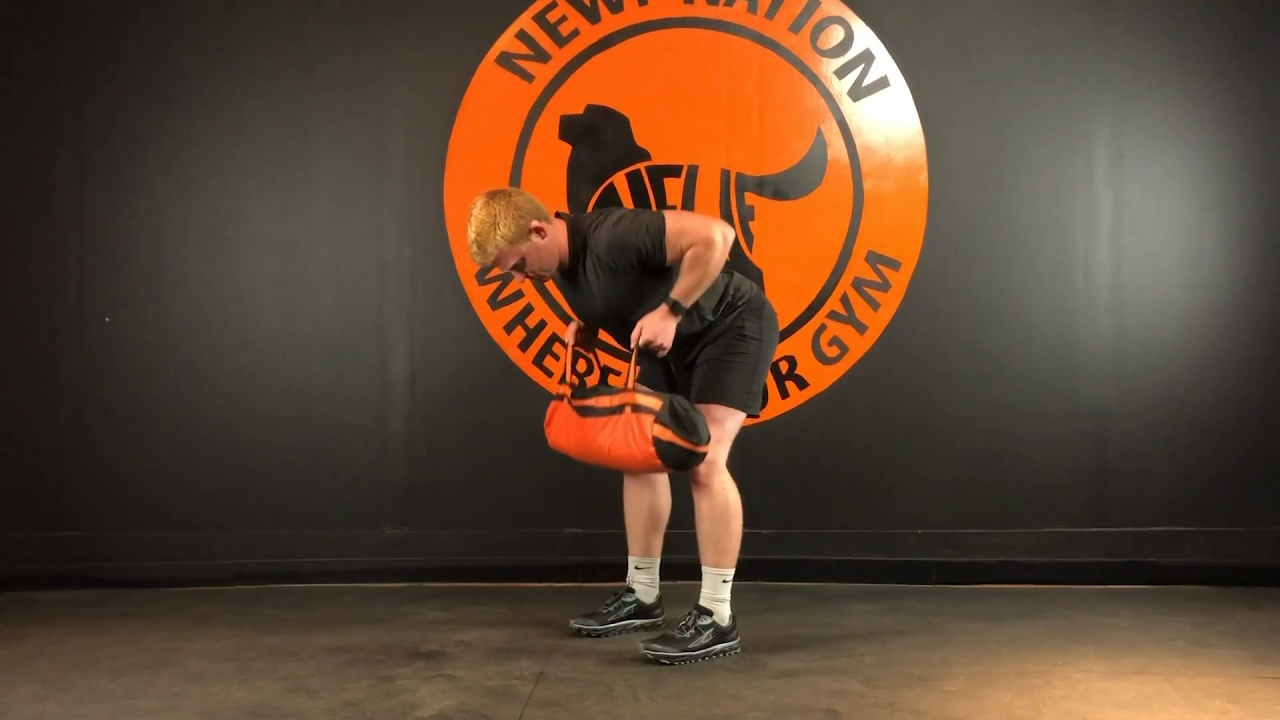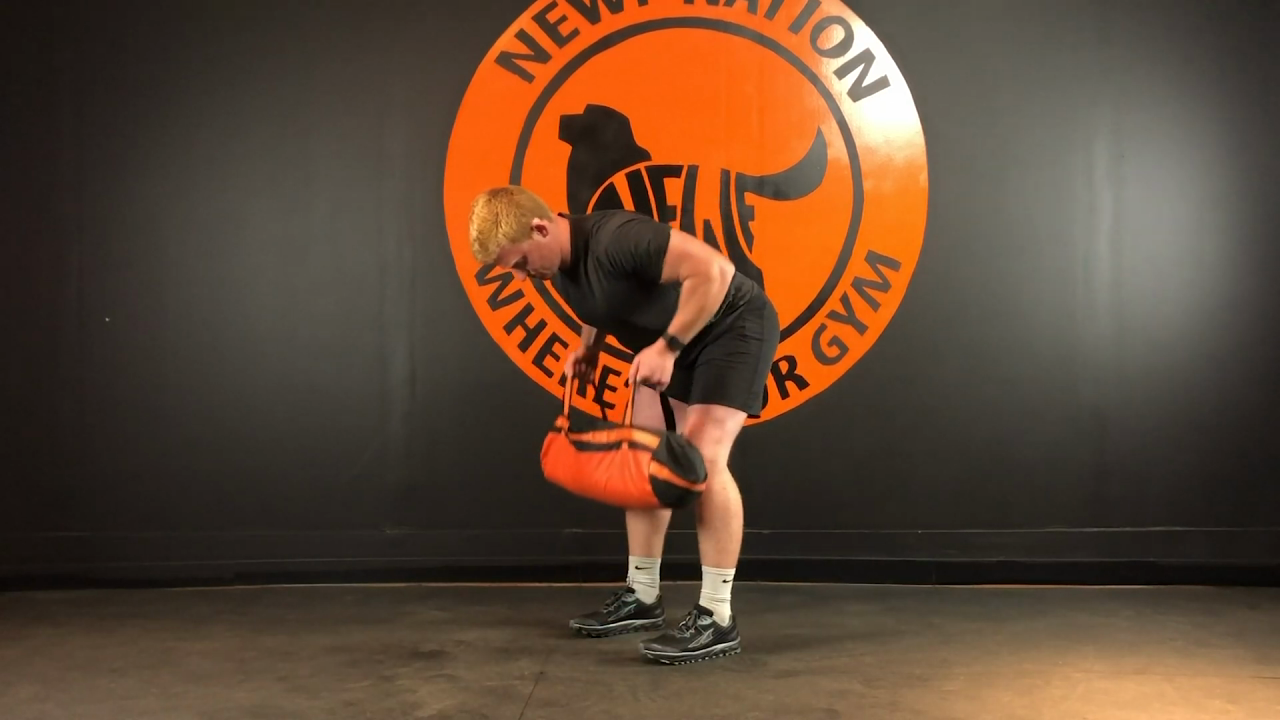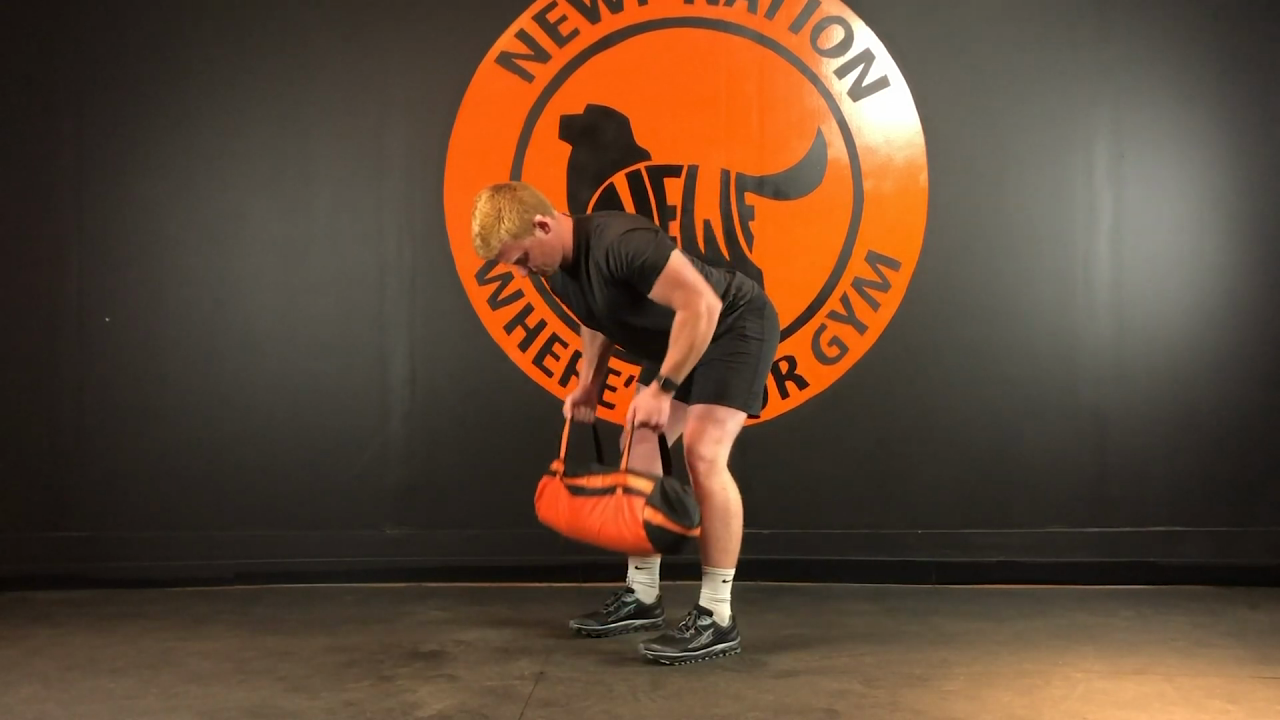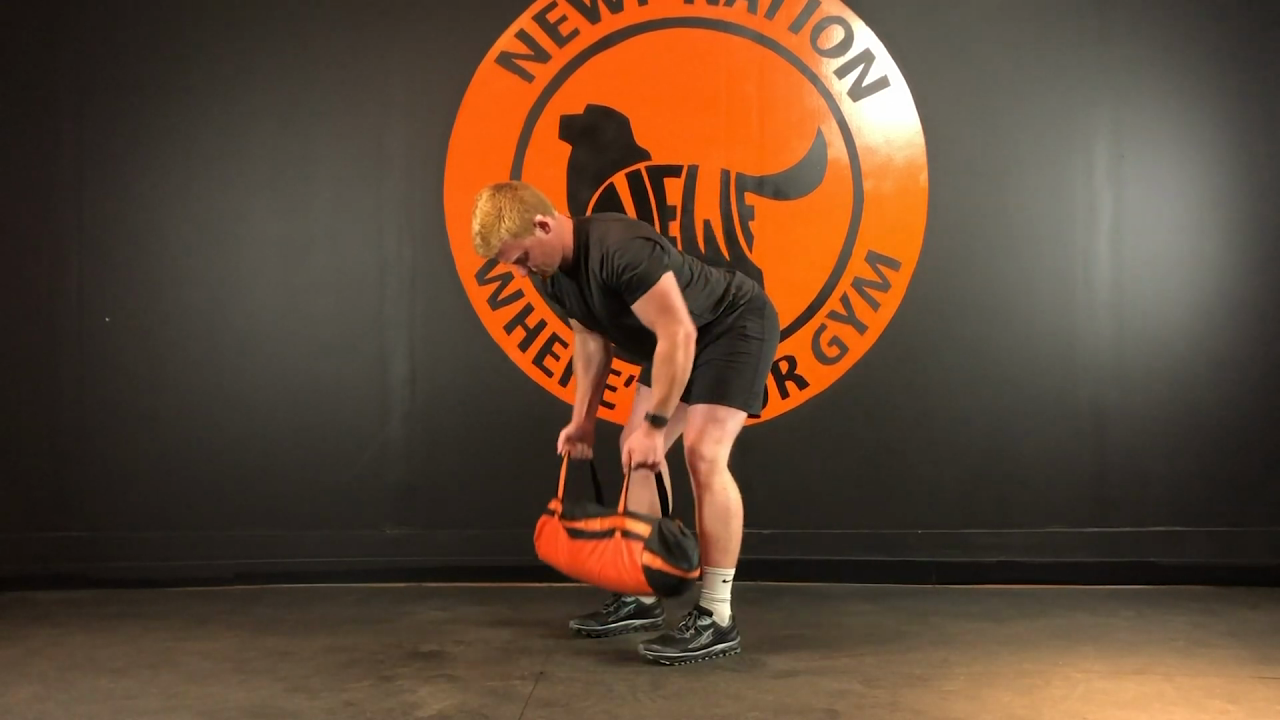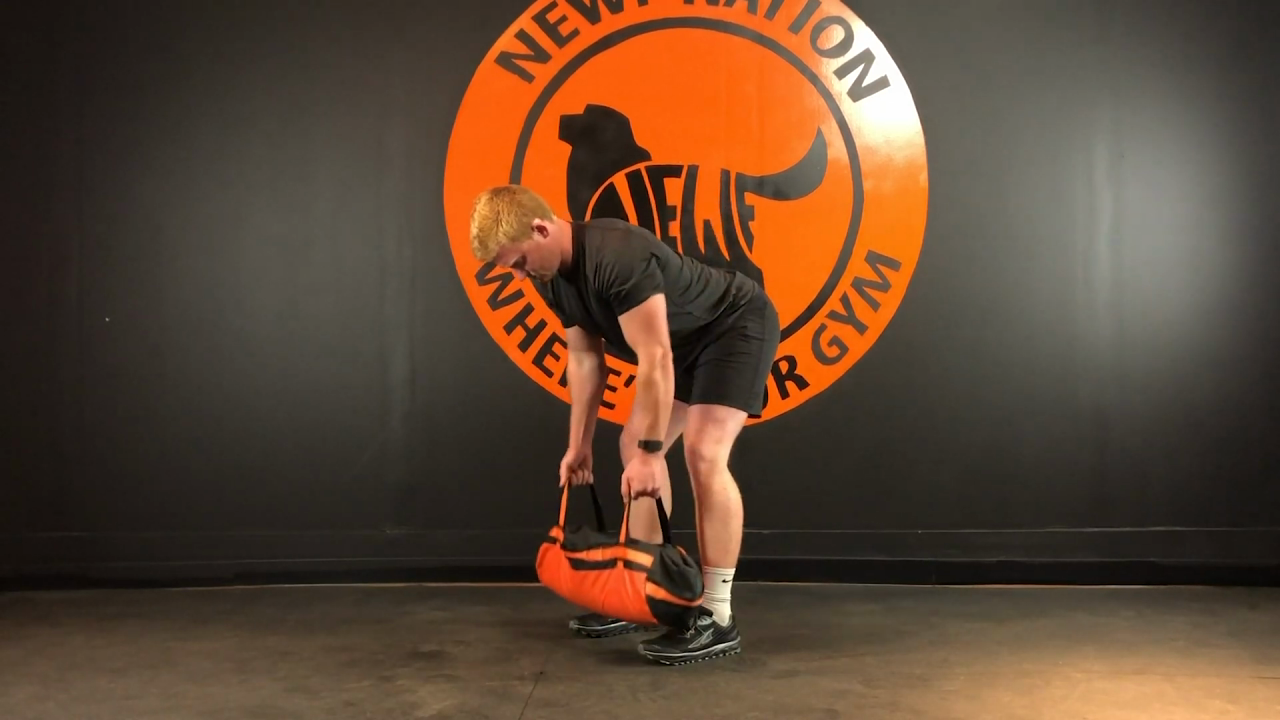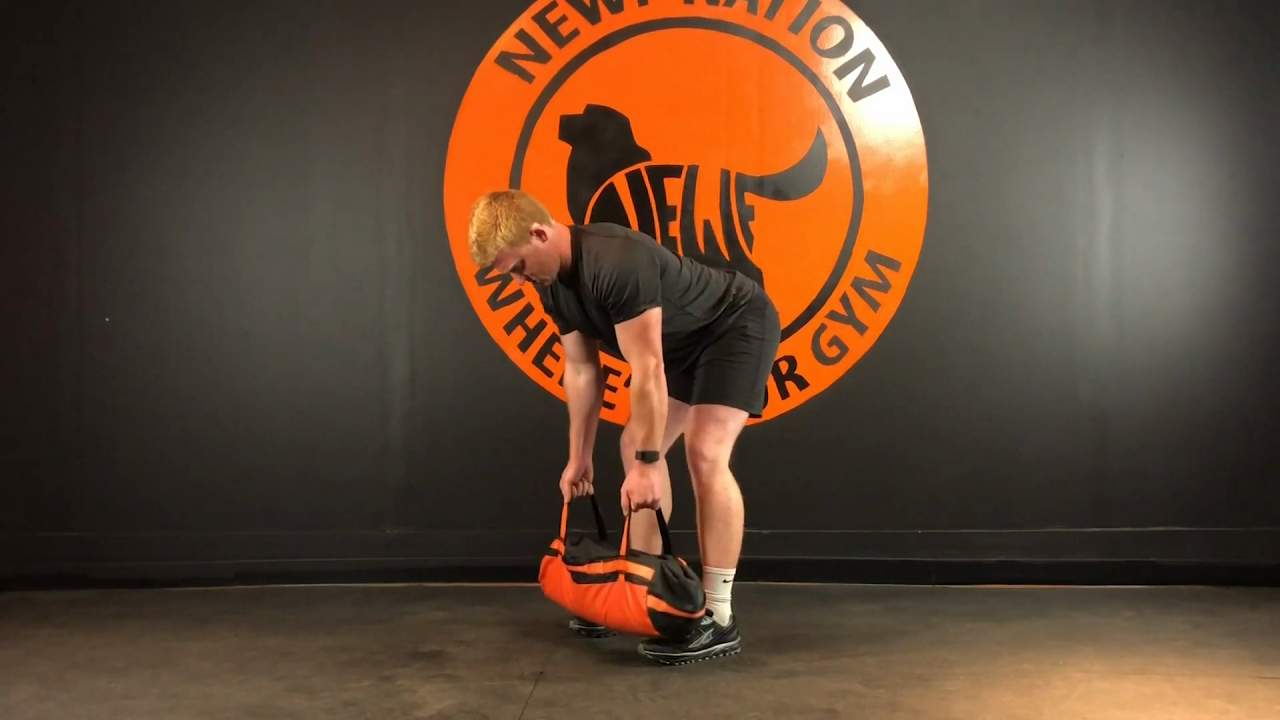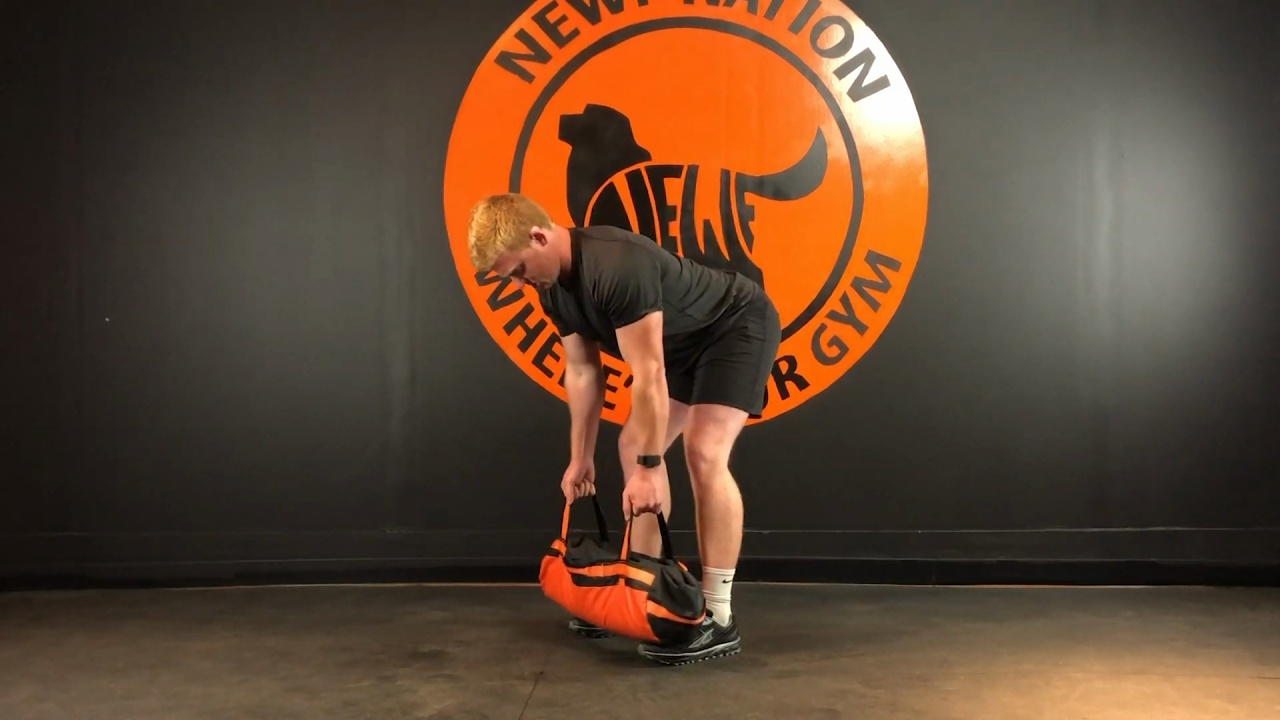
dt=0.2s
person 1, frame 1
left shoulder: (612, 237)
right shoulder: (559, 258)
left elbow: (715, 236)
left wrist: (671, 311)
right wrist: (585, 321)
left hip: (734, 325)
right hip: (675, 340)
left knee: (704, 456)
left ankle: (717, 617)
right ankle: (642, 596)
person 1, frame 2
left shoulder: (615, 239)
right shoulder: (559, 262)
left elbow: (714, 270)
left wrist: (668, 347)
right wrist: (589, 345)
left hip: (735, 325)
right hip: (678, 339)
left knee: (703, 455)
left ankle: (717, 617)
right ankle: (642, 596)
person 1, frame 3
left shoulder: (619, 244)
right shoulder: (557, 267)
left elbow: (702, 306)
left wrist: (662, 390)
right wrist: (589, 382)
left hip: (735, 325)
right hip: (674, 342)
left knee: (703, 453)
right knee: (640, 451)
left ankle: (716, 617)
right ankle: (642, 595)
person 1, frame 4
left shoulder: (619, 248)
right shoulder: (553, 272)
left elbow: (680, 335)
right elbow: (592, 335)
left wrist: (654, 424)
right wrist: (583, 417)
left hip: (735, 324)
right hip: (676, 342)
left knee: (704, 453)
right knee: (634, 451)
left ankle: (716, 617)
right ankle: (642, 596)
person 1, frame 5
left shoulder: (616, 257)
right shoulder: (552, 276)
left elbow: (656, 358)
right elbow: (585, 356)
left wrist: (648, 451)
right wrist: (579, 444)
left hip: (736, 325)
right hip: (683, 338)
left knee: (704, 454)
right knee: (632, 447)
left ankle: (717, 617)
person 1, frame 6
left shoulder: (615, 263)
right shoulder: (553, 281)
left elbow: (647, 370)
right elbow: (581, 368)
left wrist: (645, 464)
right wrist: (578, 457)
left hip: (737, 325)
right hip: (682, 339)
left knee: (705, 455)
right knee: (633, 446)
left ankle: (717, 617)
person 1, frame 7
left shoulder: (616, 267)
right shoulder: (552, 283)
left elbow: (648, 374)
right elbow: (582, 370)
left wrist: (647, 468)
right wrist: (580, 459)
left hip: (737, 326)
right hip: (684, 339)
left knee: (705, 455)
right knee: (632, 445)
left ankle: (717, 618)
